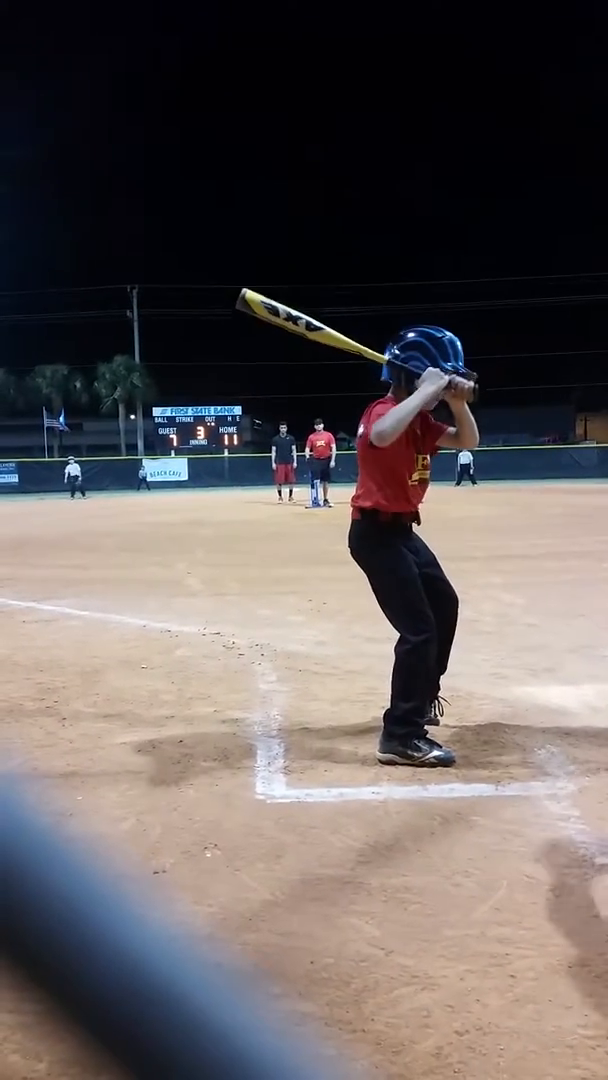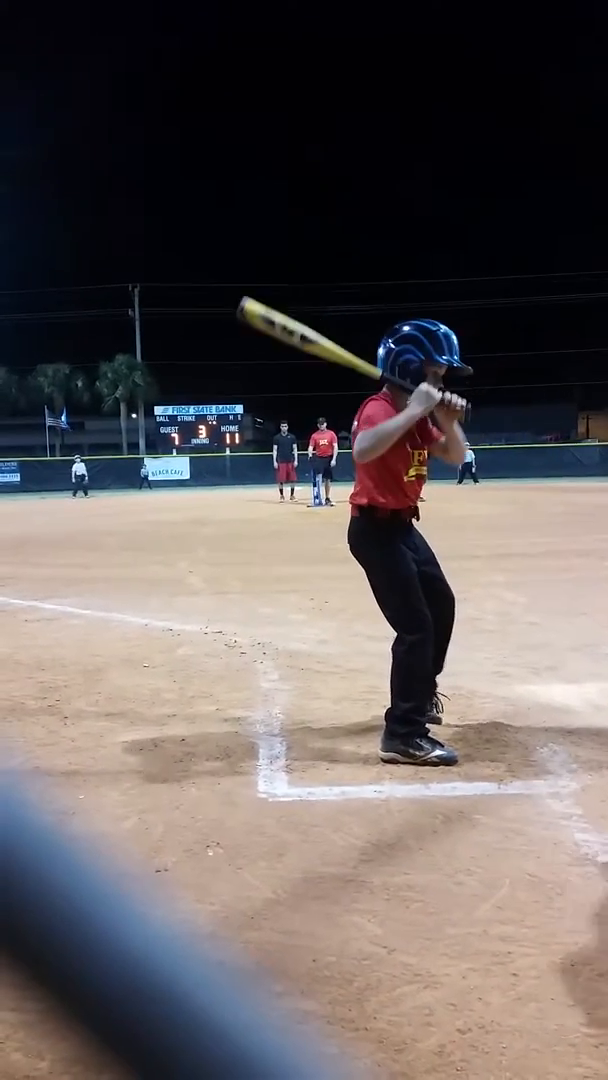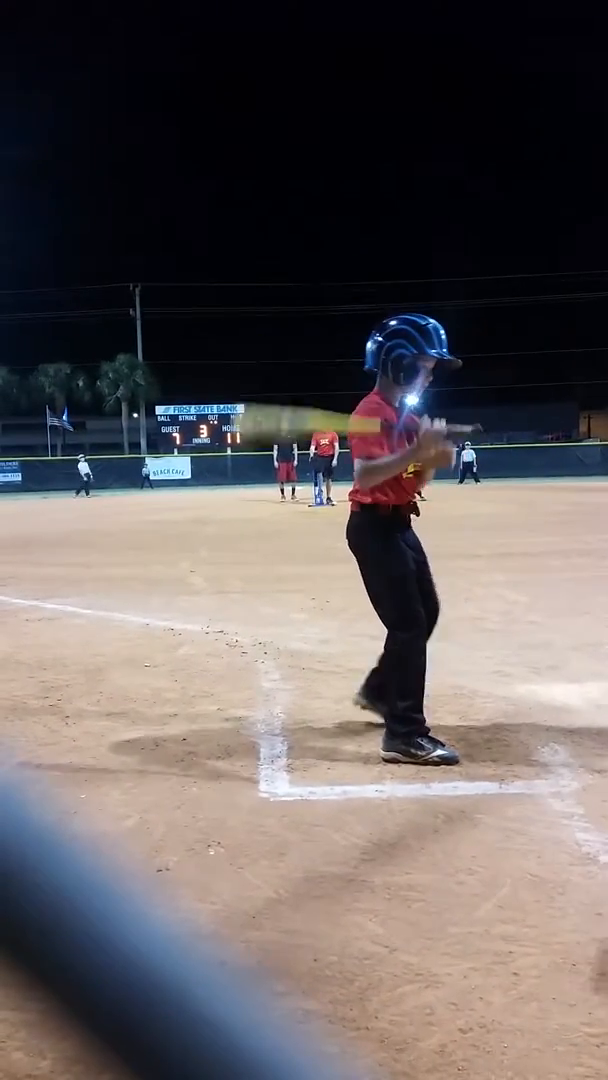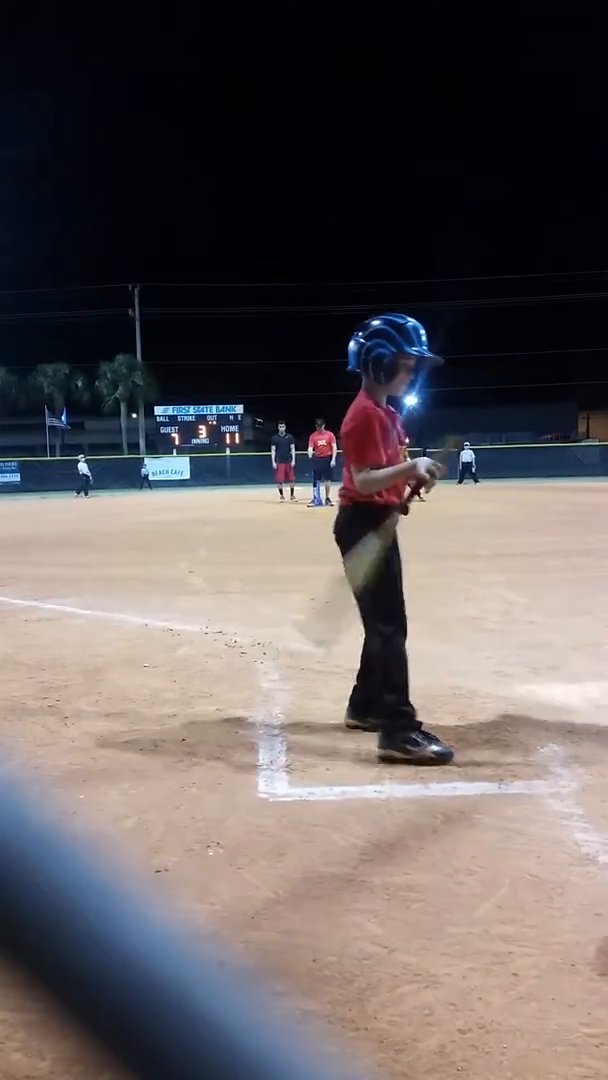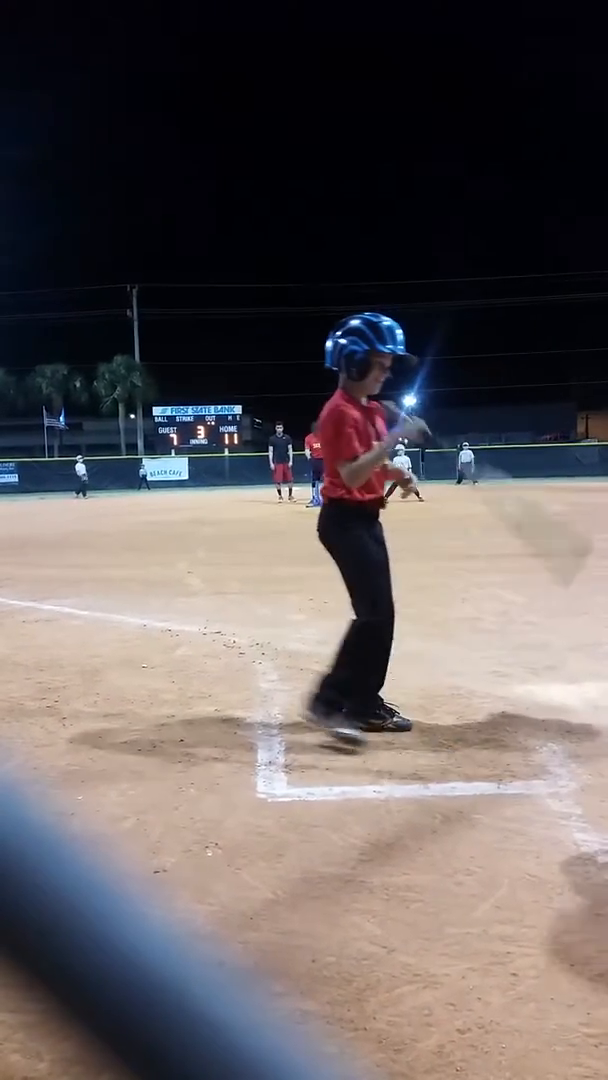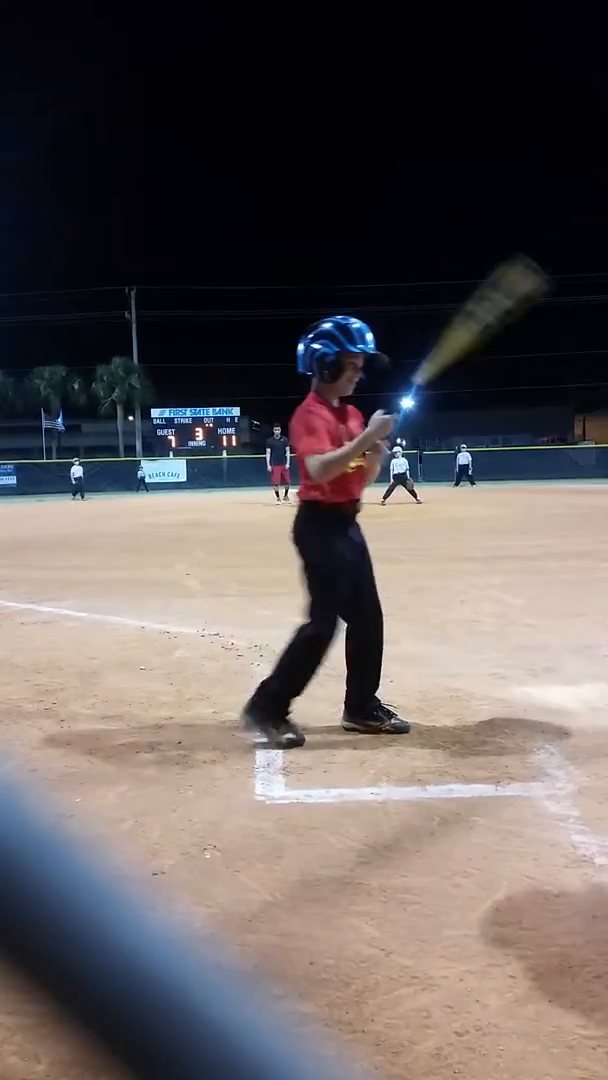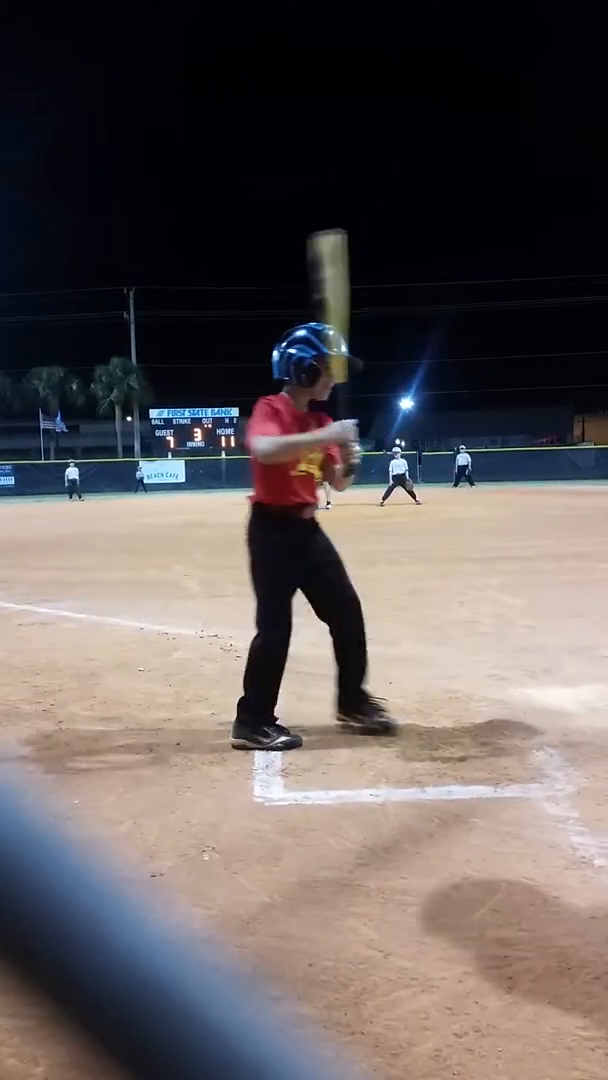
dt=0.2s
person 1, frame 1
left shoulder: (420, 419)
right shoulder: (382, 412)
left elbow: (468, 441)
right elbow: (382, 437)
left wrist: (457, 401)
right wrist: (425, 392)
left hip: (402, 529)
right hip: (376, 533)
left knee: (444, 606)
right knee: (418, 628)
left ankle: (421, 695)
right ankle: (401, 736)
person 1, frame 2
left shoulder: (417, 418)
right shoulder: (377, 410)
left elbow: (456, 457)
right elbow: (362, 452)
left wrist: (448, 419)
right wrist: (414, 410)
left hip: (403, 526)
right hip: (375, 529)
left knee: (442, 605)
right knee: (416, 626)
left ankle: (420, 692)
right ankle: (403, 734)
person 1, frame 3
left shoulder: (404, 415)
right shoulder: (373, 412)
left elbow: (418, 478)
right elbow: (364, 476)
left wrist: (436, 453)
right wrist: (416, 448)
left hip: (398, 523)
right hip: (375, 527)
left knee: (426, 611)
right knee: (407, 625)
left ankle: (380, 689)
right ankle: (404, 735)
person 1, frame 4
left shoulder: (386, 412)
right shoulder: (364, 414)
right elbow: (364, 484)
left wrist: (415, 473)
right wrist: (411, 467)
left hip: (379, 522)
right hip: (363, 523)
left knee: (385, 620)
right knee: (389, 623)
left ankle: (366, 705)
right ankle: (398, 731)
person 1, frame 5
left shoulder: (373, 410)
right shoulder: (339, 413)
right elbow: (352, 476)
left wrist: (395, 471)
right wrist: (393, 437)
left hip: (366, 519)
right hip: (345, 520)
left knee: (377, 613)
right knee: (376, 612)
left ankle: (364, 701)
right ankle: (330, 702)
person 1, frame 6
left shoulder: (351, 414)
right shoulder: (310, 414)
left elbow: (361, 477)
right elbow: (320, 471)
left wrist: (375, 455)
right wrist: (367, 437)
left hip: (346, 522)
right hip: (319, 524)
left knee: (368, 616)
right knee: (324, 619)
left ankle: (362, 706)
right ankle: (265, 708)
person 1, frame 7
left shoulder: (323, 422)
right shoulder: (271, 408)
left elbow: (338, 484)
right elbow: (262, 451)
left wrist: (349, 460)
right wrist: (322, 437)
left hip: (306, 526)
right hip: (272, 528)
left knee: (346, 610)
right knee: (274, 625)
left ankle: (352, 701)
right ankle: (252, 722)
